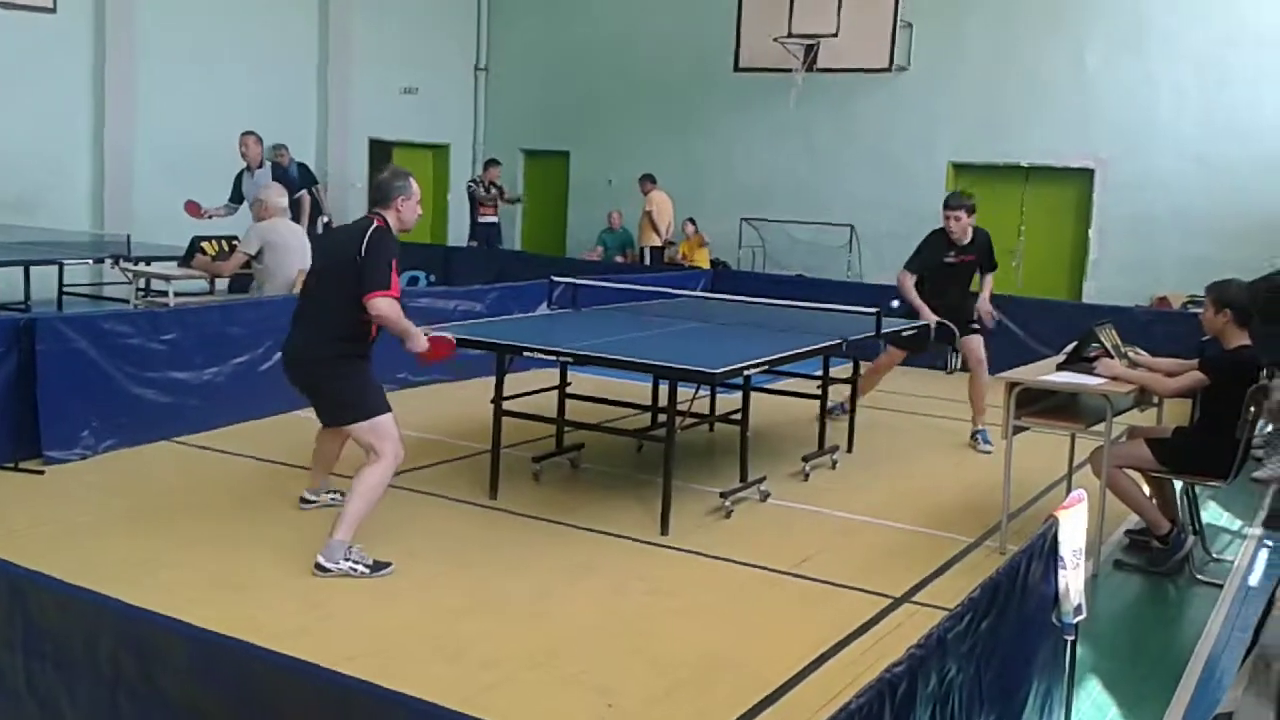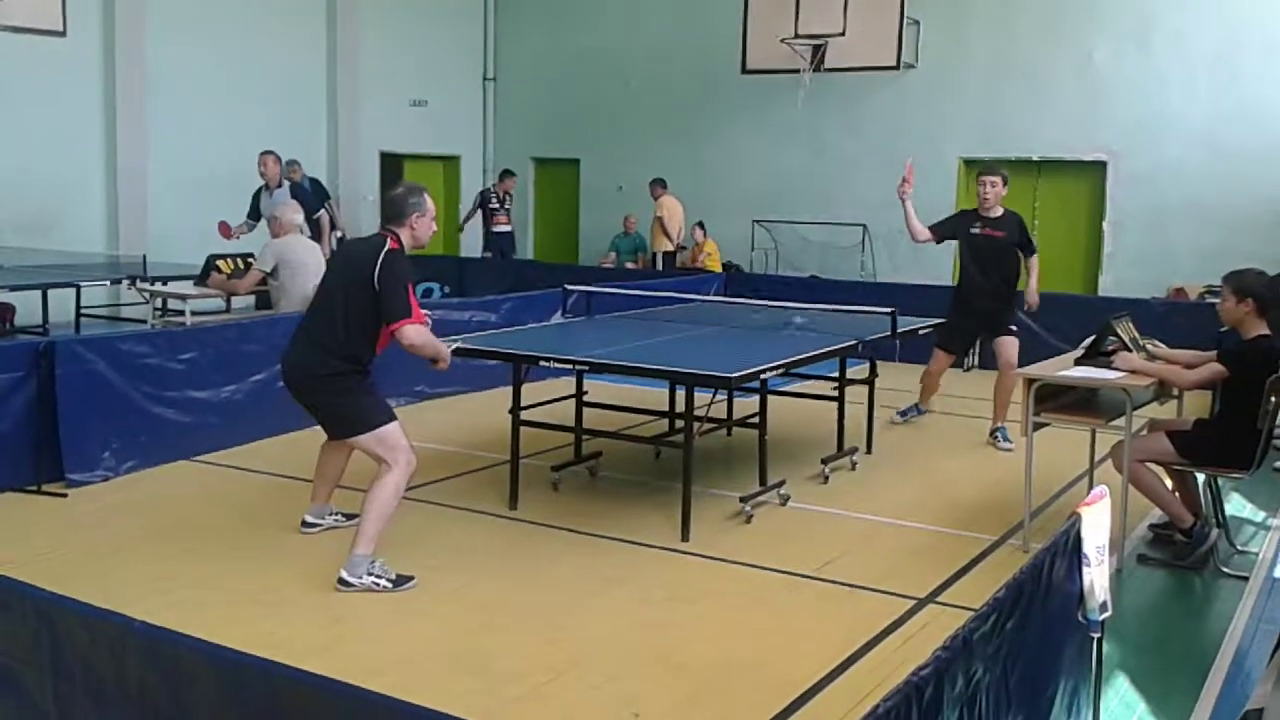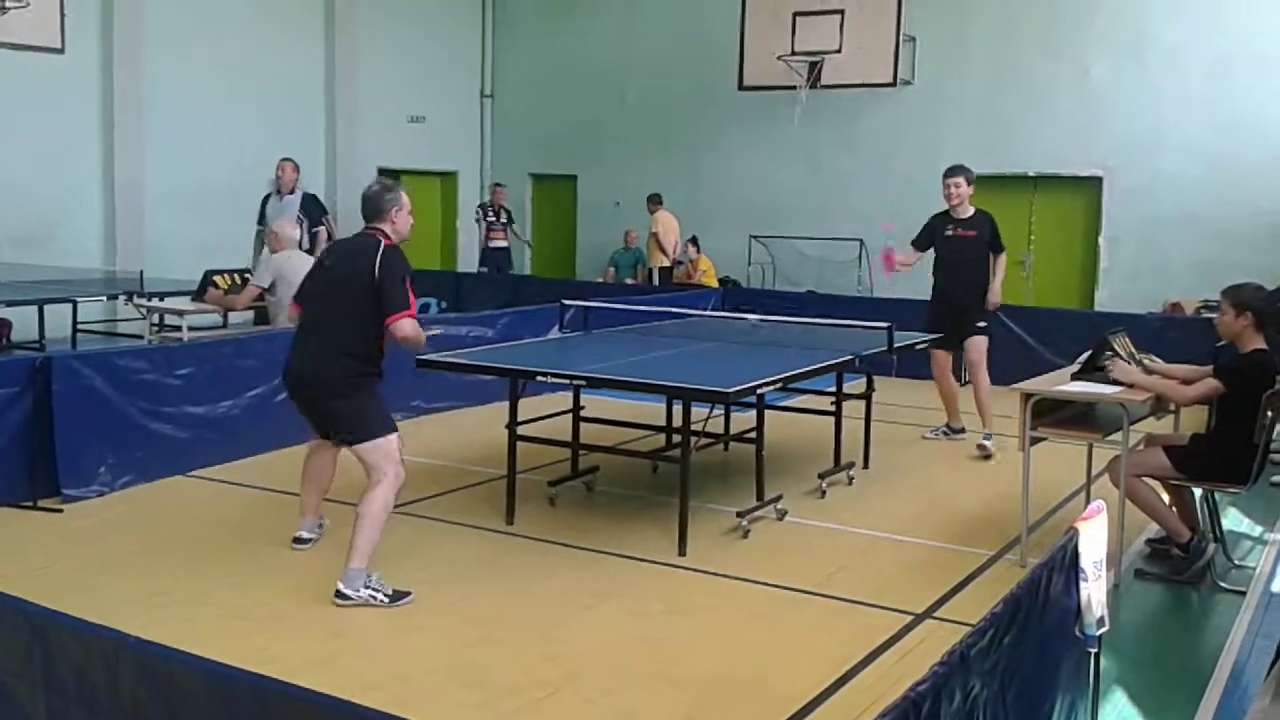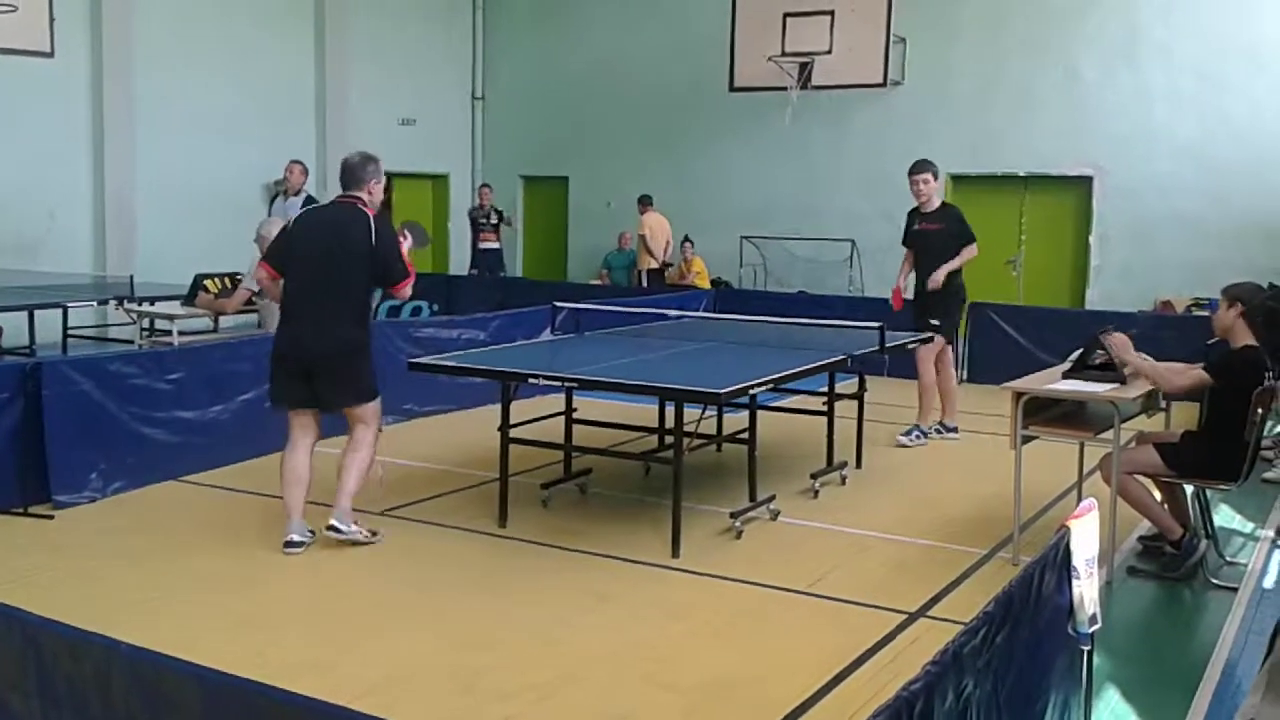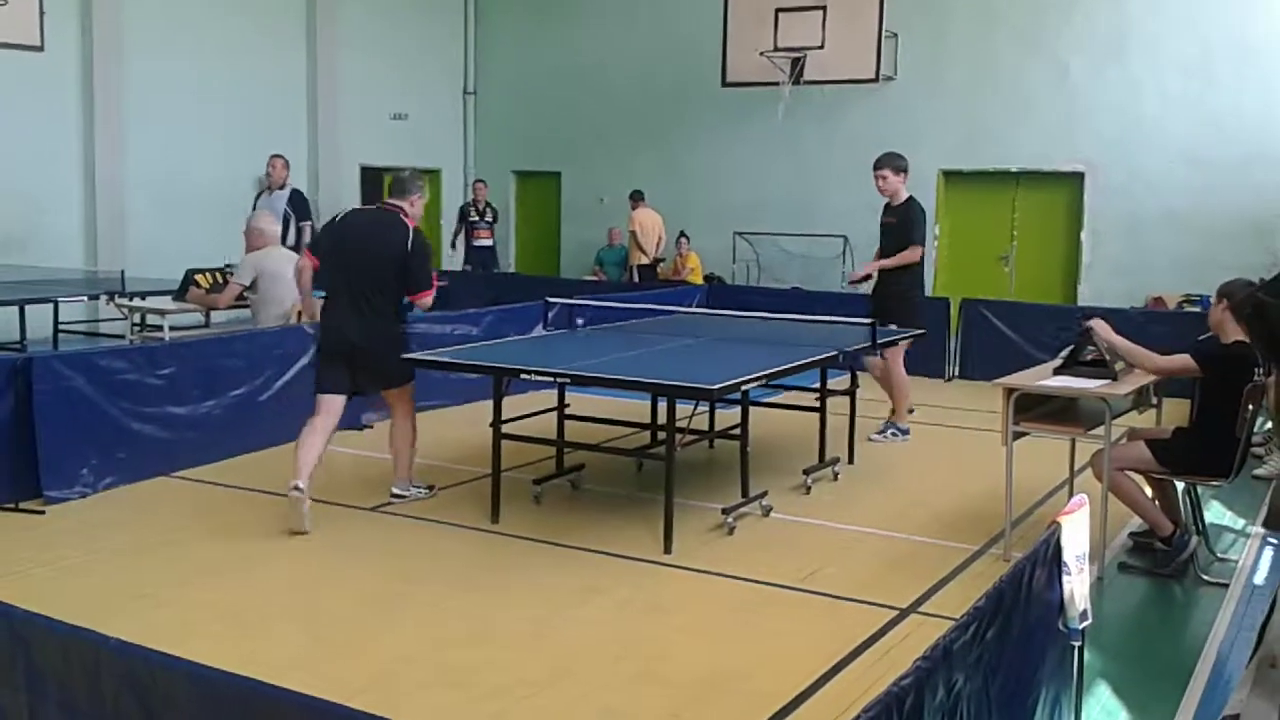
dt=0.4s
person 1, frame 1
left shoulder: (342, 234)
right shoulder: (381, 238)
right elbow: (381, 307)
right wrist: (412, 336)
left hip: (301, 353)
right hip: (334, 359)
left knee: (339, 420)
right knee: (387, 452)
left ankle: (315, 490)
right ankle: (336, 553)
person 1, frame 2
left shoulder: (356, 248)
right shoulder: (392, 261)
right elbow: (411, 336)
left wrist: (410, 322)
right wrist: (441, 351)
left hip: (301, 366)
right hip: (332, 375)
left knee: (344, 433)
right knee: (399, 462)
left ankle: (318, 512)
right ankle: (358, 568)
person 1, frame 3
left shoulder: (335, 251)
right shoulder: (388, 257)
left elbow: (299, 312)
right elbow: (402, 327)
right wrist: (420, 339)
left hip: (301, 372)
right hip: (349, 381)
left knee: (326, 439)
right knee: (387, 475)
left ankle: (307, 526)
right ankle: (356, 580)
person 1, frame 4
left shoulder: (303, 219)
right shoulder: (377, 227)
left elbow: (264, 276)
right elbow: (402, 291)
right wrist: (402, 253)
left hip: (293, 345)
right hip: (344, 346)
left knee: (300, 436)
right knee: (365, 427)
left ankle: (295, 529)
right ankle: (342, 517)
person 1, frame 5
left shoulder: (346, 218)
right shoulder: (412, 236)
left elbow: (305, 265)
right elbow: (423, 300)
left wrist: (310, 306)
right wrist: (406, 293)
left hip: (334, 334)
right hip: (382, 336)
left knee: (324, 417)
right knee: (402, 406)
left ankle: (301, 485)
right ankle: (402, 485)
person 2, frame 1
left shoulder: (1235, 361)
right shoulder: (1239, 355)
left elbow: (1170, 388)
right elbow: (1183, 367)
left wrist: (1120, 371)
right wrist: (1137, 360)
left hip: (1211, 453)
right hip: (1213, 443)
left knee: (1102, 458)
right knee: (1137, 434)
left ankle: (1169, 536)
right ankle: (1169, 526)
person 2, frame 2
left shoulder: (1254, 351)
left elbow: (1189, 380)
right elbow: (1201, 358)
left wrist: (1139, 365)
right wrist: (1156, 353)
left hip: (1232, 445)
right hip: (1233, 433)
left knee: (1123, 453)
right knee: (1158, 428)
left ankle: (1192, 529)
right ankle: (1192, 519)
person 2, frame 3
left shoulder: (1250, 366)
right shoulder: (1255, 359)
left elbow: (1186, 395)
right elbow: (1198, 373)
left wrist: (1136, 378)
right wrist: (1152, 367)
left hip: (1229, 460)
right hip: (1231, 449)
left knee: (1120, 467)
right knee: (1154, 442)
left ankle: (1189, 544)
right ankle: (1190, 534)
person 2, frame 4
left shoulder: (1239, 361)
right shoulder: (1251, 356)
left elbow: (1173, 385)
right elbow: (1190, 372)
left wrist: (1129, 357)
right wrist: (1142, 362)
left hip: (1220, 457)
right hip: (1223, 447)
left knee: (1112, 464)
right knee: (1146, 440)
left ankle: (1181, 540)
right ankle: (1182, 531)
person 2, frame 5
left shoulder: (1227, 355)
right shoulder: (1244, 353)
left elbow: (1158, 365)
right elbow: (1173, 365)
left wrist: (1110, 337)
right wrist: (1126, 355)
left hip: (1210, 453)
right hip: (1216, 443)
left knee: (1103, 461)
right knee: (1136, 436)
left ankle: (1171, 537)
right ankle: (1172, 528)
person 3, frame 1
left shoulder: (982, 239)
right shoulder: (934, 241)
left elbow: (988, 272)
right elbow: (904, 278)
left wrist: (983, 296)
right wrist: (922, 308)
left hip: (960, 309)
right hip: (923, 310)
left knee: (978, 360)
right knee: (885, 361)
left ankle: (978, 429)
right ankle: (848, 404)
person 3, frame 2
left shoulder: (1014, 222)
right shoulder: (963, 219)
left elbow: (1031, 256)
right elbow: (921, 236)
left wrist: (1031, 286)
right wrist: (907, 203)
left hip: (1002, 307)
right hip: (965, 306)
left knee: (1009, 362)
right knee: (936, 366)
left ankle: (998, 427)
right ankle: (922, 404)
person 3, frame 3
left shoulder: (984, 220)
right shoulder: (937, 222)
left elbow: (1000, 255)
right elbow: (917, 254)
left wrist: (995, 286)
right wrist: (898, 261)
left hip: (974, 305)
right hip: (942, 304)
left knee: (976, 363)
right knee: (939, 367)
left ankle: (987, 433)
right ankle: (954, 425)
person 3, frame 4
left shoulder: (952, 214)
right shoulder: (913, 217)
left elbow: (972, 249)
left wrist: (945, 269)
right wrist: (902, 277)
left hip: (948, 297)
right hip: (924, 297)
left knee: (924, 356)
right knee: (942, 360)
left ankle: (922, 426)
right ankle: (948, 423)
person 3, frame 5
left shoulder: (913, 210)
right shoulder: (887, 209)
left elbow: (914, 253)
left wrist: (875, 266)
right wrist: (871, 265)
left hip: (905, 297)
right hip: (884, 294)
left knee: (892, 358)
right knee: (869, 355)
left ankle: (900, 424)
right ankle: (902, 405)
